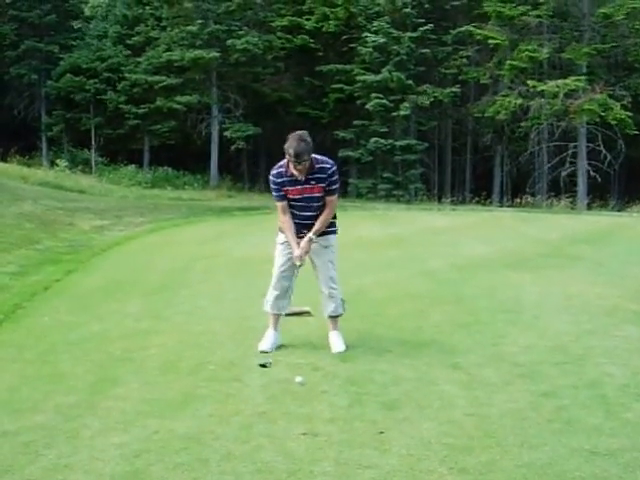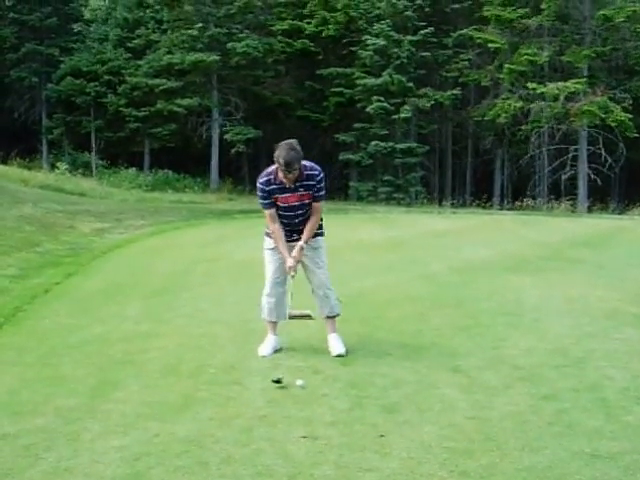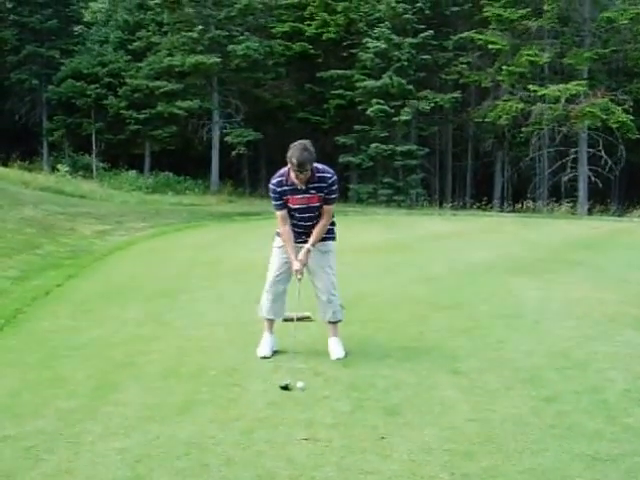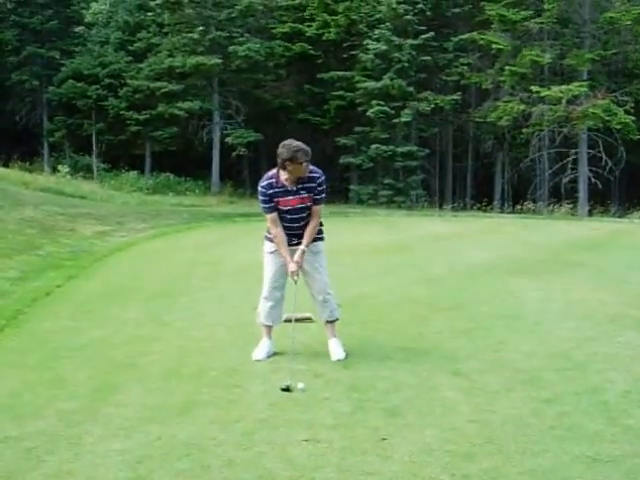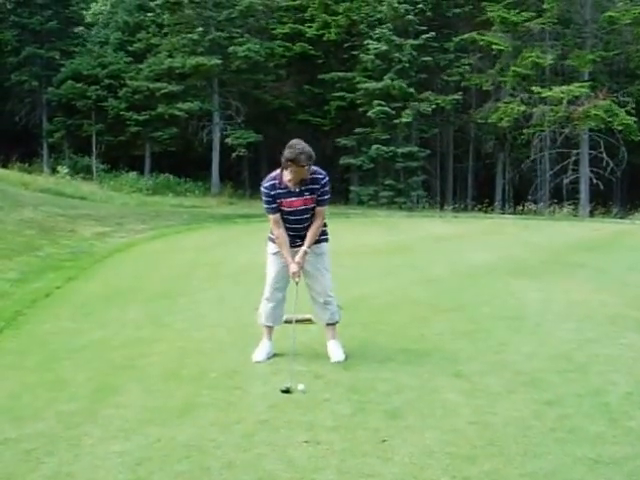
dt=0.4s
person 1, frame 1
left shoulder: (327, 168)
right shoulder: (277, 174)
left elbow: (331, 207)
right elbow: (283, 213)
left wrist: (310, 238)
right wrist: (294, 245)
left hip: (322, 233)
right hip: (289, 234)
left knee: (329, 281)
right knee: (280, 280)
left ankle: (334, 331)
right ankle: (273, 331)
person 1, frame 2
left shoulder: (315, 174)
right shoulder: (265, 181)
left elbow: (316, 213)
right elbow: (273, 221)
left wrist: (301, 246)
right wrist: (286, 255)
left hip: (310, 237)
right hip: (277, 239)
left knee: (321, 283)
right knee: (273, 286)
left ankle: (332, 334)
right ankle: (272, 336)
person 1, frame 3
left shoulder: (328, 177)
right shoulder: (277, 182)
left elbow: (326, 217)
right elbow: (283, 222)
left wrist: (308, 249)
right wrist: (293, 257)
left hip: (320, 240)
right hip: (286, 240)
left knee: (327, 288)
right knee: (274, 284)
left ankle: (334, 338)
right ankle: (268, 336)
person 1, frame 4
left shoulder: (316, 177)
right shoulder: (266, 184)
left elbow: (315, 218)
right elbow: (274, 225)
left wrist: (301, 250)
right wrist: (288, 260)
left hip: (310, 241)
right hip: (277, 243)
left knee: (322, 288)
right knee: (271, 290)
left ankle: (333, 339)
right ankle: (266, 341)
person 1, frame 5
left shoulder: (320, 179)
right shoulder: (269, 185)
left elbow: (319, 219)
right elbow: (277, 226)
left wrist: (303, 252)
right wrist: (290, 261)
left hip: (314, 243)
right hip: (280, 244)
left knee: (323, 290)
right knee: (273, 291)
left ankle: (332, 341)
right ankle: (266, 342)
